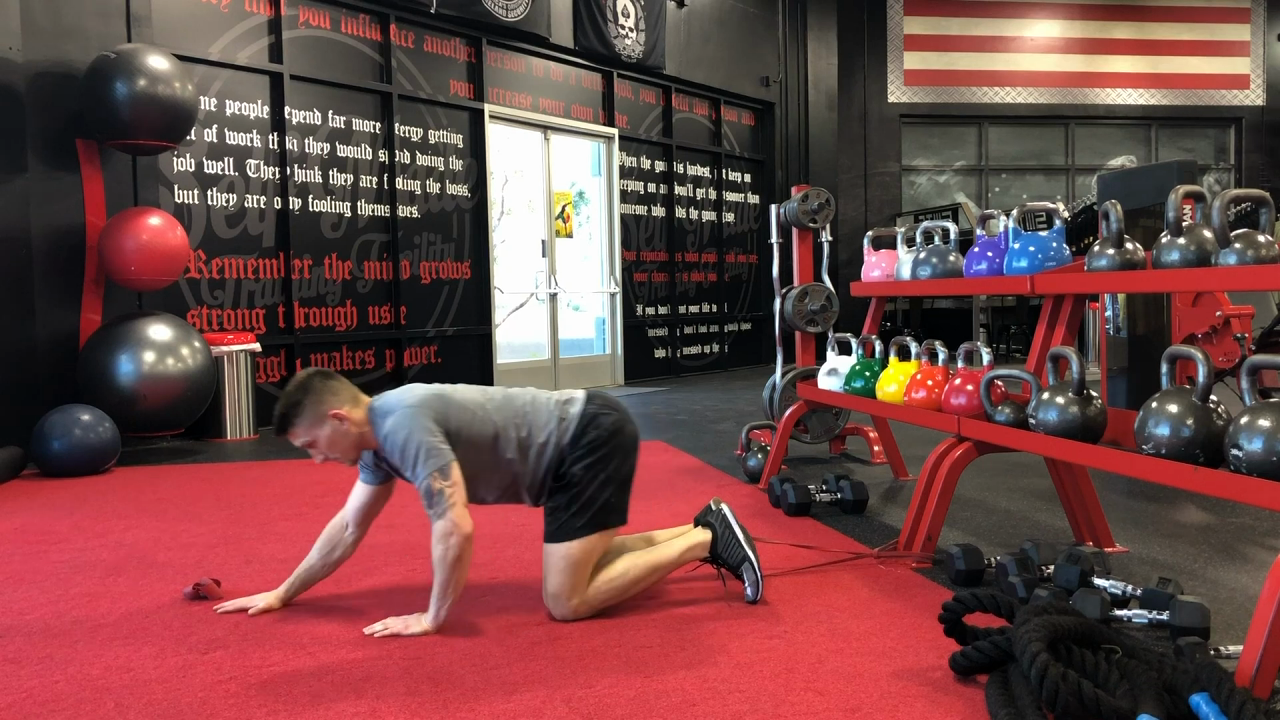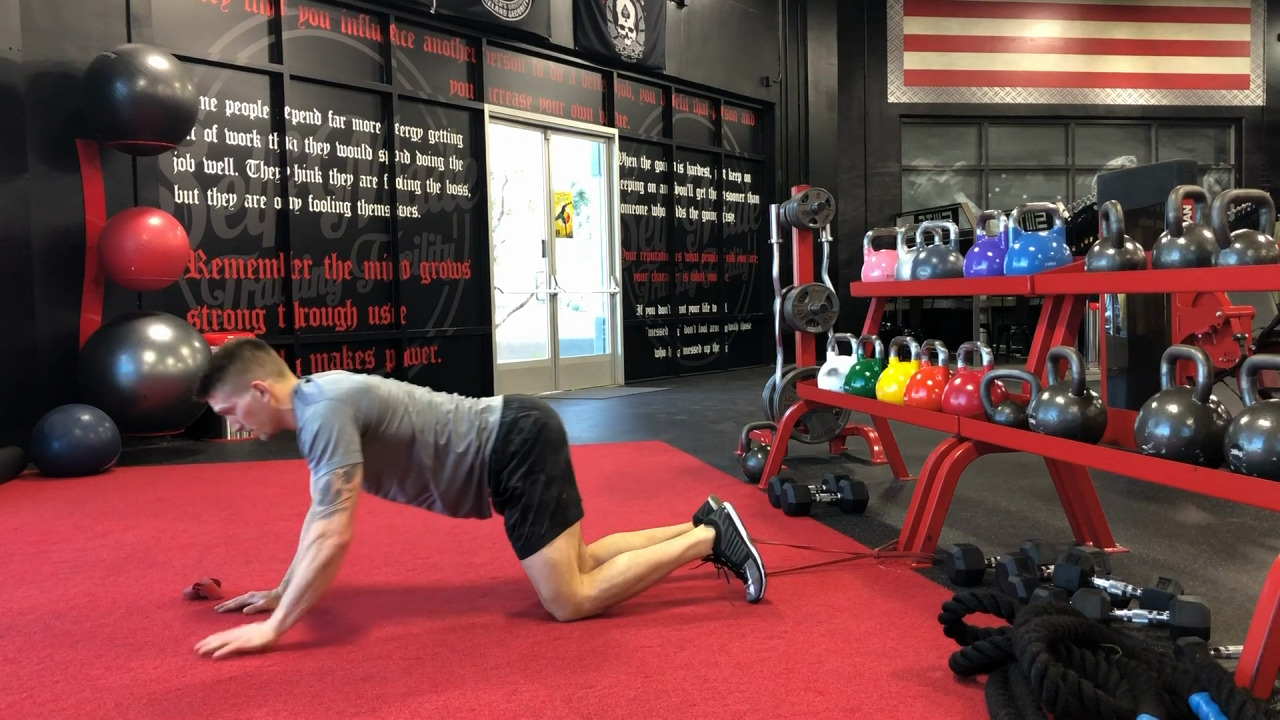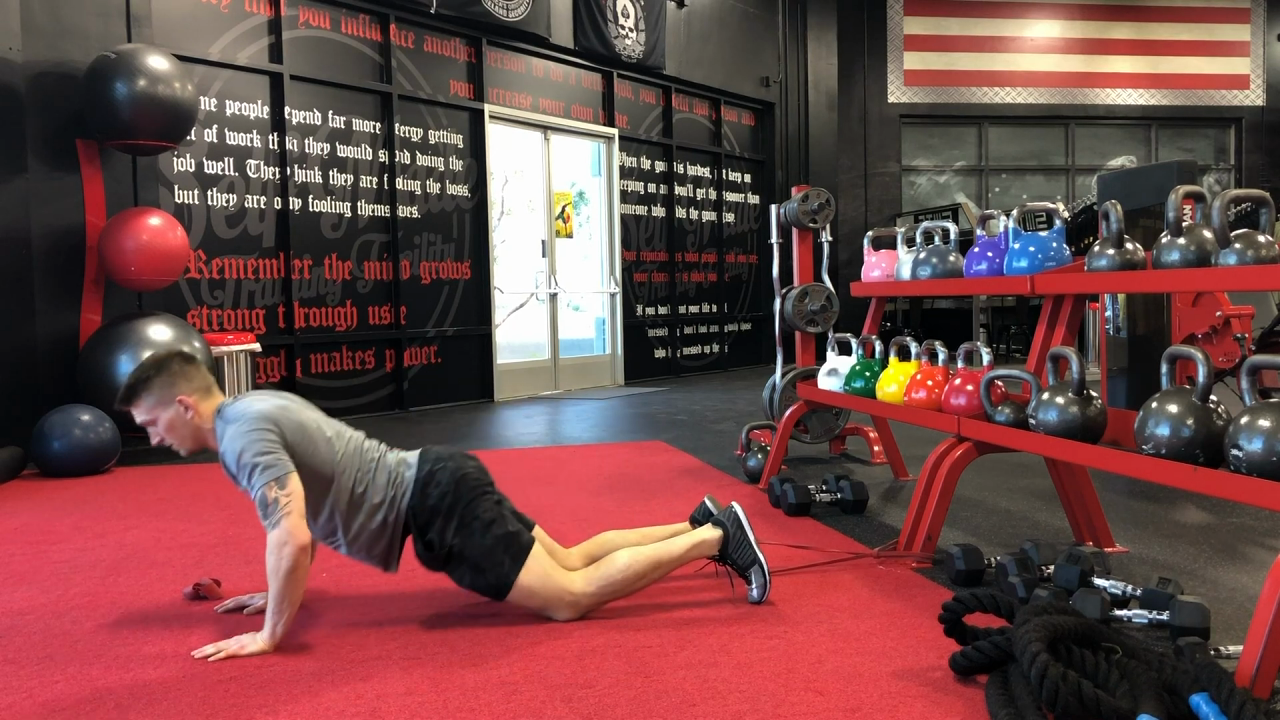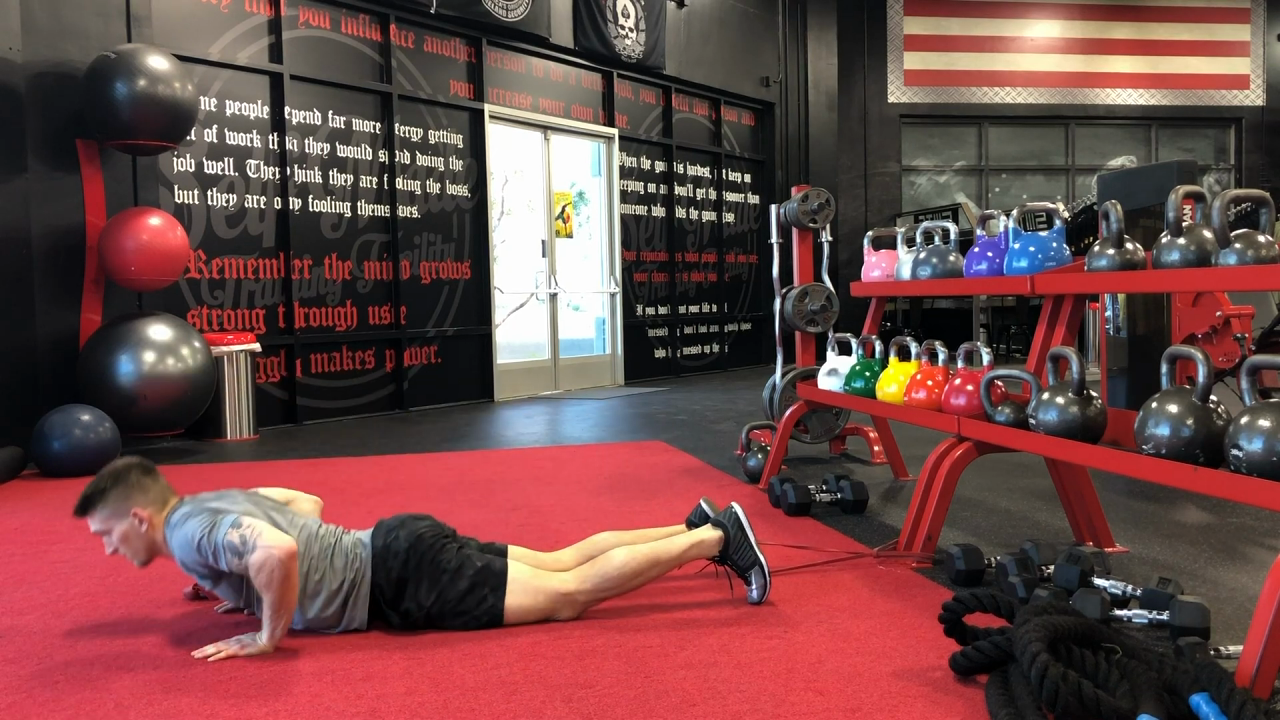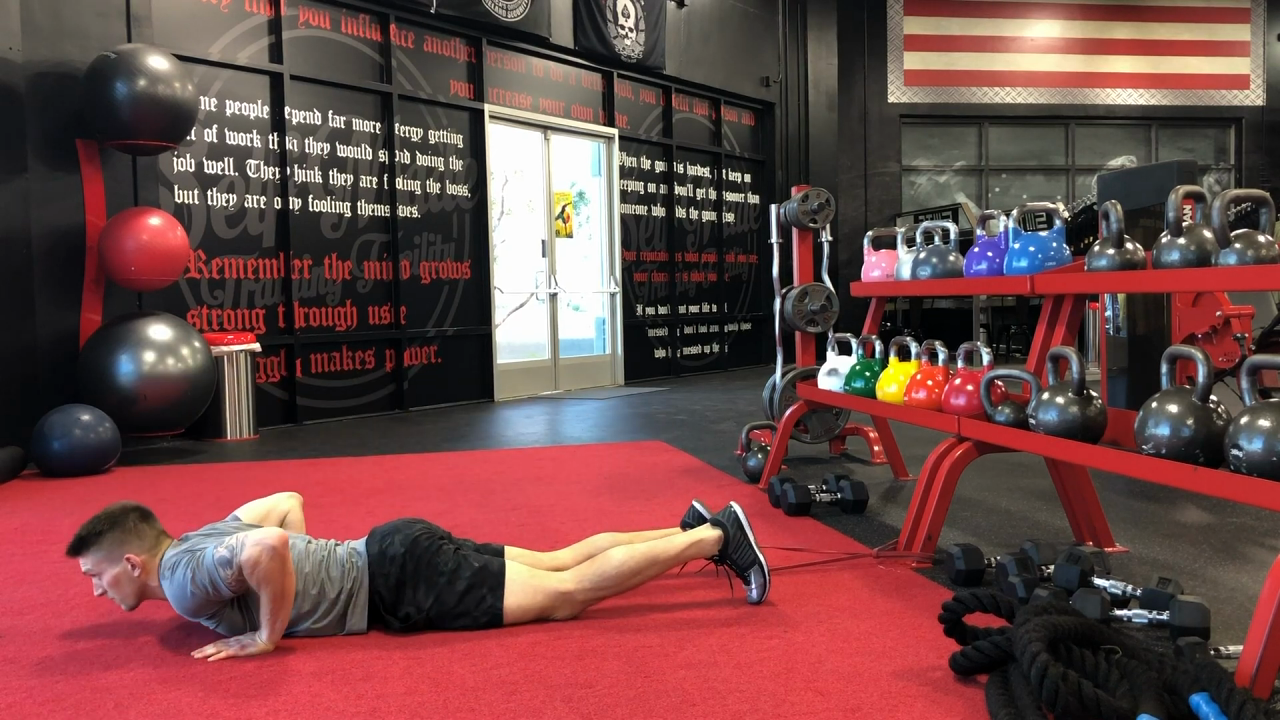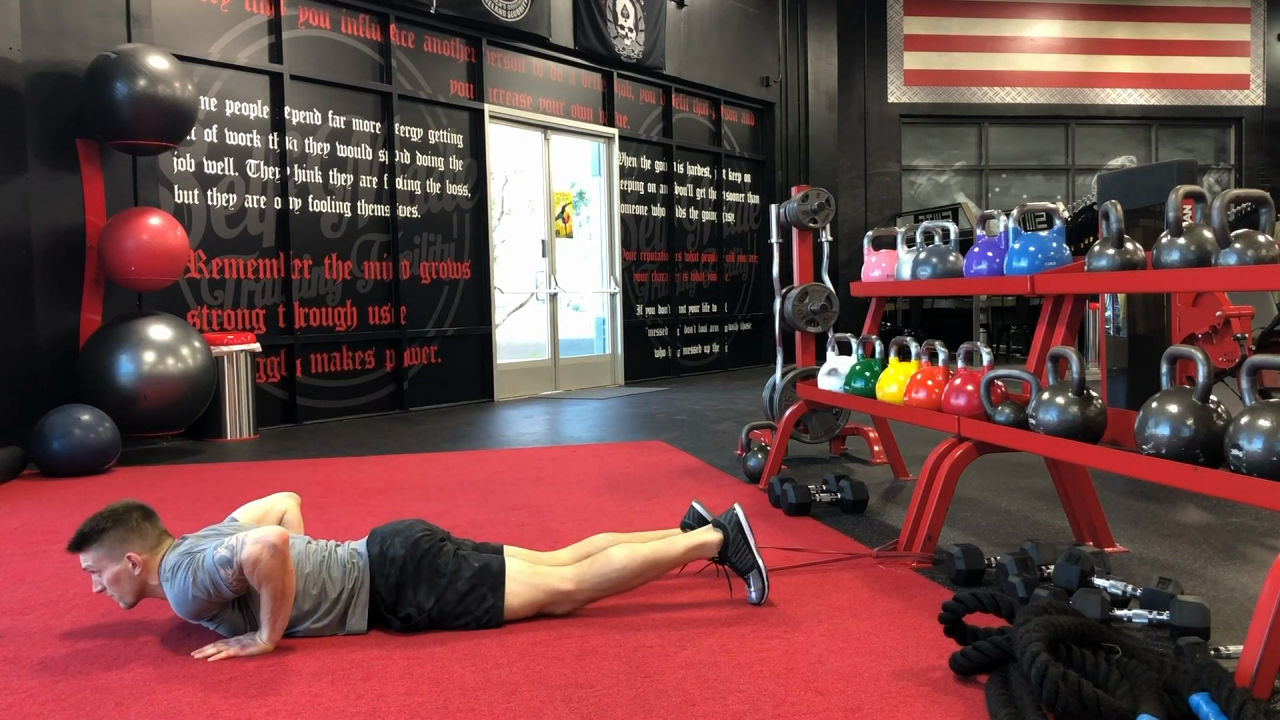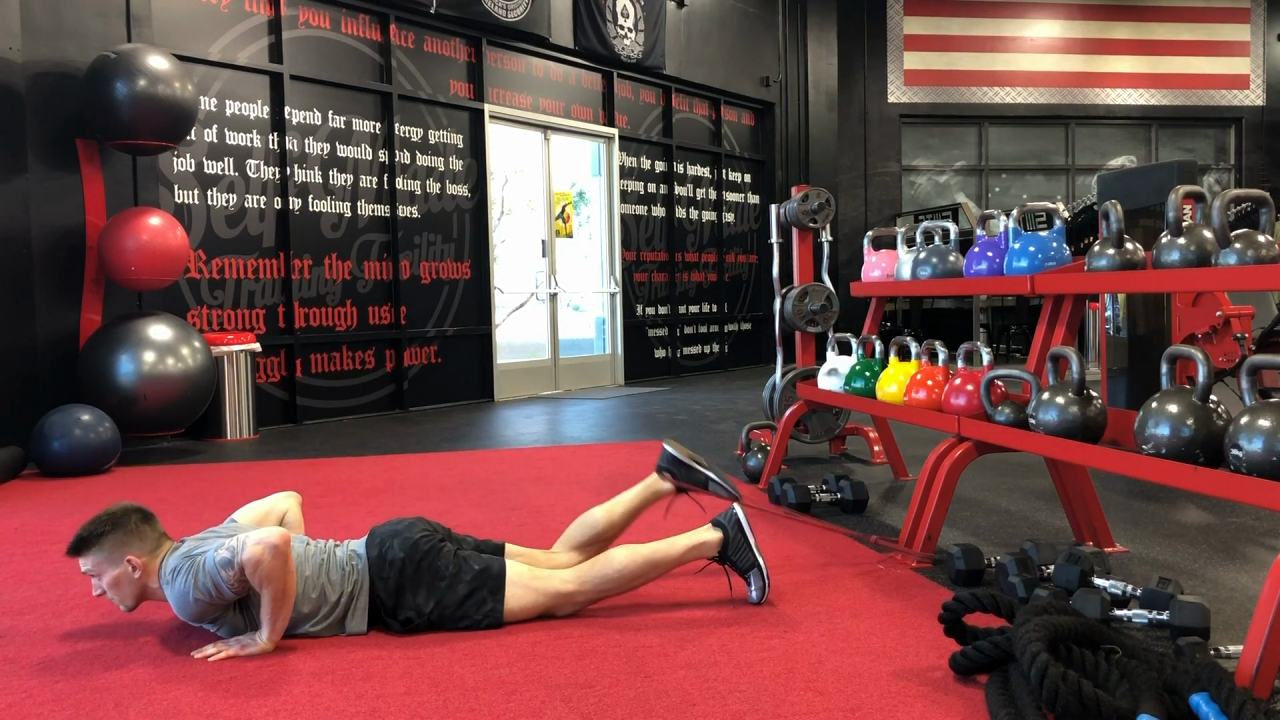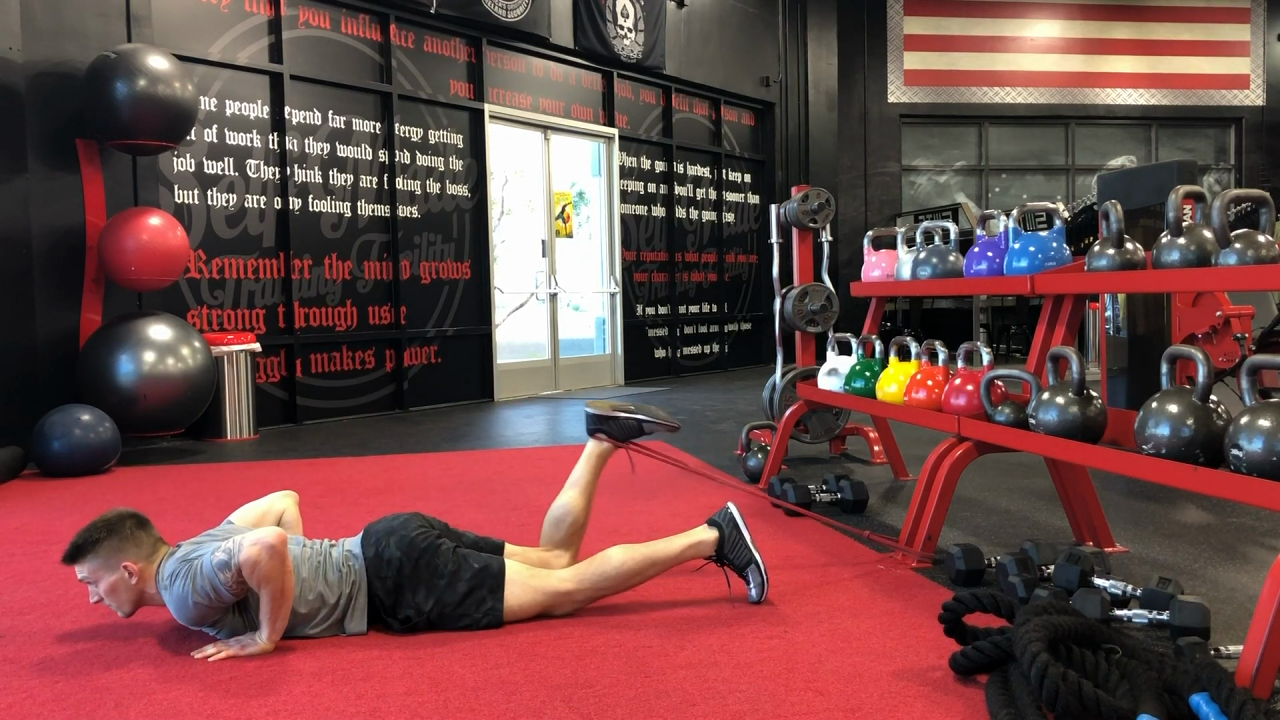
dt=0.5s
person 1, frame 1
left shoulder: (403, 425)
right shoulder: (380, 429)
left elbow: (456, 529)
right elbow: (349, 525)
left wrist: (435, 616)
right wrist: (283, 592)
left hip: (591, 438)
right hip: (584, 433)
left knee: (567, 601)
right knee: (575, 569)
left ankle: (706, 541)
right ankle: (703, 529)
person 1, frame 2
left shoulder: (323, 413)
right shoulder: (318, 401)
left elbow: (332, 537)
right elbow: (320, 514)
left wrist: (275, 626)
right wrist: (279, 594)
left hip: (516, 445)
right hip: (516, 437)
left knee: (569, 601)
right knee: (575, 570)
left ankle: (708, 539)
right ankle: (702, 527)
person 1, frame 3
left shoulder: (240, 435)
right shoulder: (256, 409)
left elbow: (295, 539)
right elbow: (307, 510)
left wrist: (271, 633)
right wrist: (279, 590)
left hip: (437, 503)
right hip: (434, 484)
left knee: (574, 596)
right knee: (571, 563)
left ankle: (714, 539)
right ankle: (701, 524)
person 1, frame 4
left shoulder: (188, 531)
right shoulder: (213, 501)
left elbow: (279, 553)
left wrist: (268, 635)
right wrist: (264, 598)
left hip: (402, 575)
right hip: (400, 547)
left knee: (570, 594)
right knee: (563, 562)
left ankle: (713, 539)
right ankle: (697, 526)
person 1, frame 5
left shoulder: (185, 579)
right shoulder: (207, 541)
left elbow: (269, 545)
right elbow: (288, 500)
left wrist: (268, 634)
left hip: (402, 579)
right hip: (397, 554)
left knee: (566, 593)
right knee: (560, 562)
left ankle: (715, 535)
right ankle: (693, 530)
person 1, frame 6
left shoulder: (185, 582)
right shoulder: (205, 541)
left elbow: (270, 545)
right elbow: (285, 501)
left wrist: (269, 634)
left hip: (402, 582)
right hip: (398, 554)
left knee: (566, 590)
right knee: (561, 561)
left ankle: (715, 539)
right ankle: (690, 532)
person 1, frame 7
left shoulder: (184, 586)
right shoulder: (205, 545)
left elbow: (269, 546)
right elbow: (287, 501)
left wrist: (269, 635)
left hip: (401, 578)
right hip: (398, 550)
left knee: (568, 591)
right knee: (563, 559)
left ankle: (714, 537)
right ankle: (665, 479)
person 1, frame 8
left shoulder: (184, 589)
right shoulder: (204, 547)
left elbow: (267, 548)
right elbow: (283, 499)
left wrist: (268, 635)
left hip: (400, 576)
right hip: (396, 546)
left knee: (565, 592)
right knee: (555, 560)
left ankle: (710, 537)
right ankle: (604, 437)
